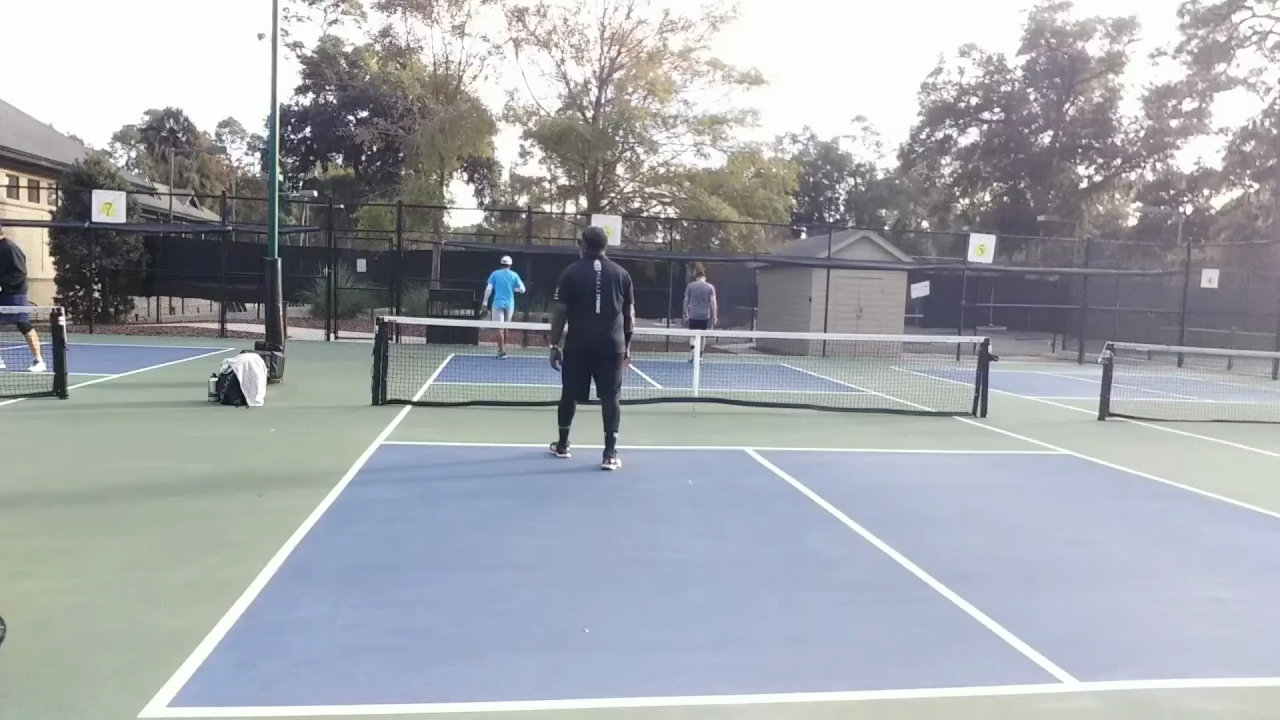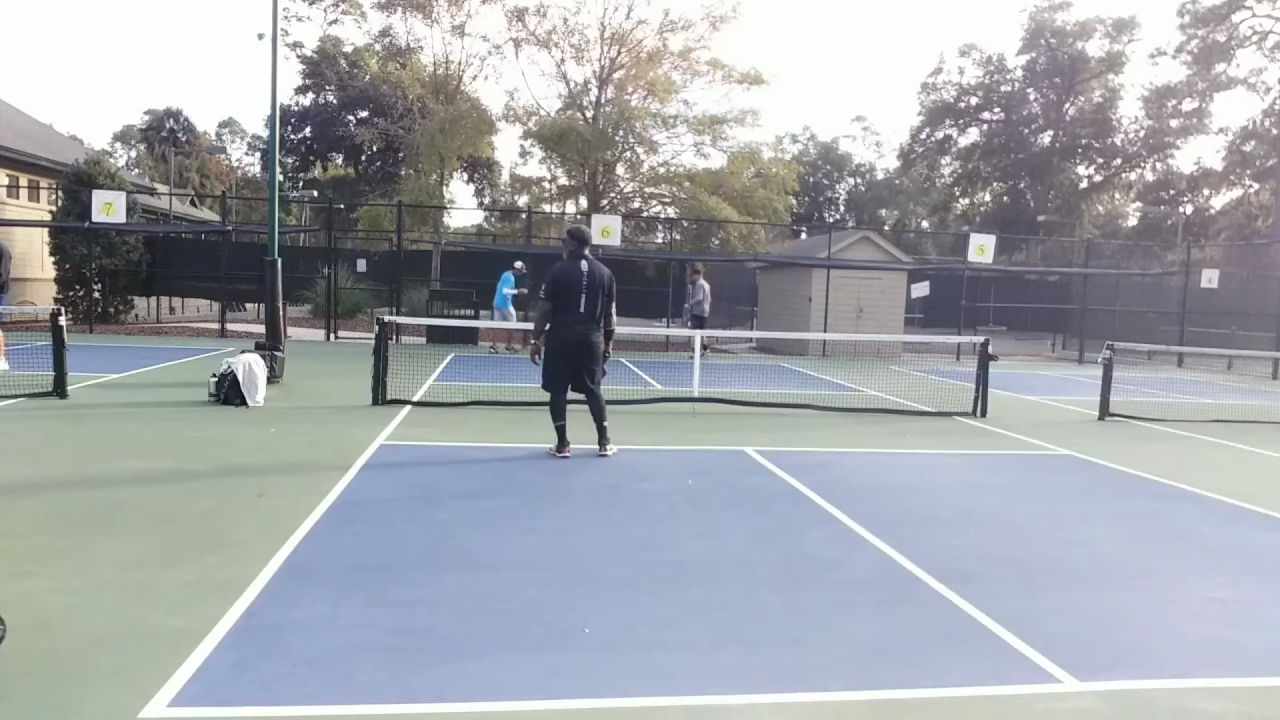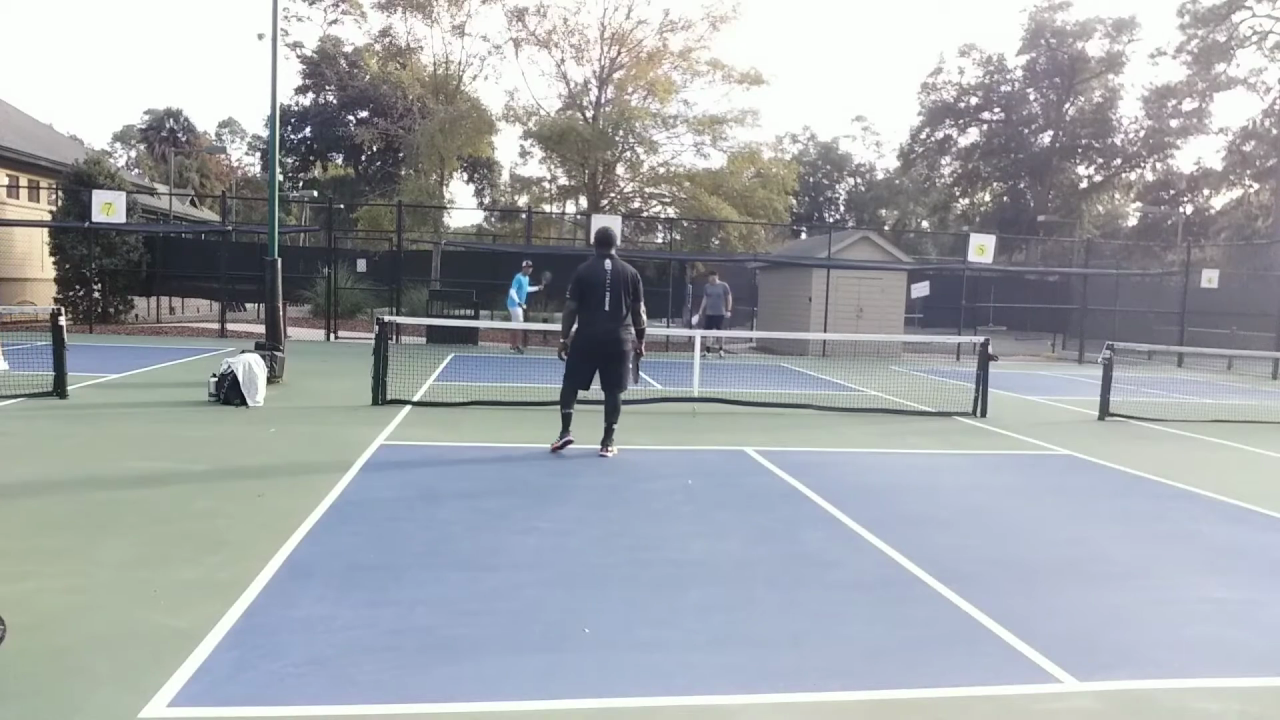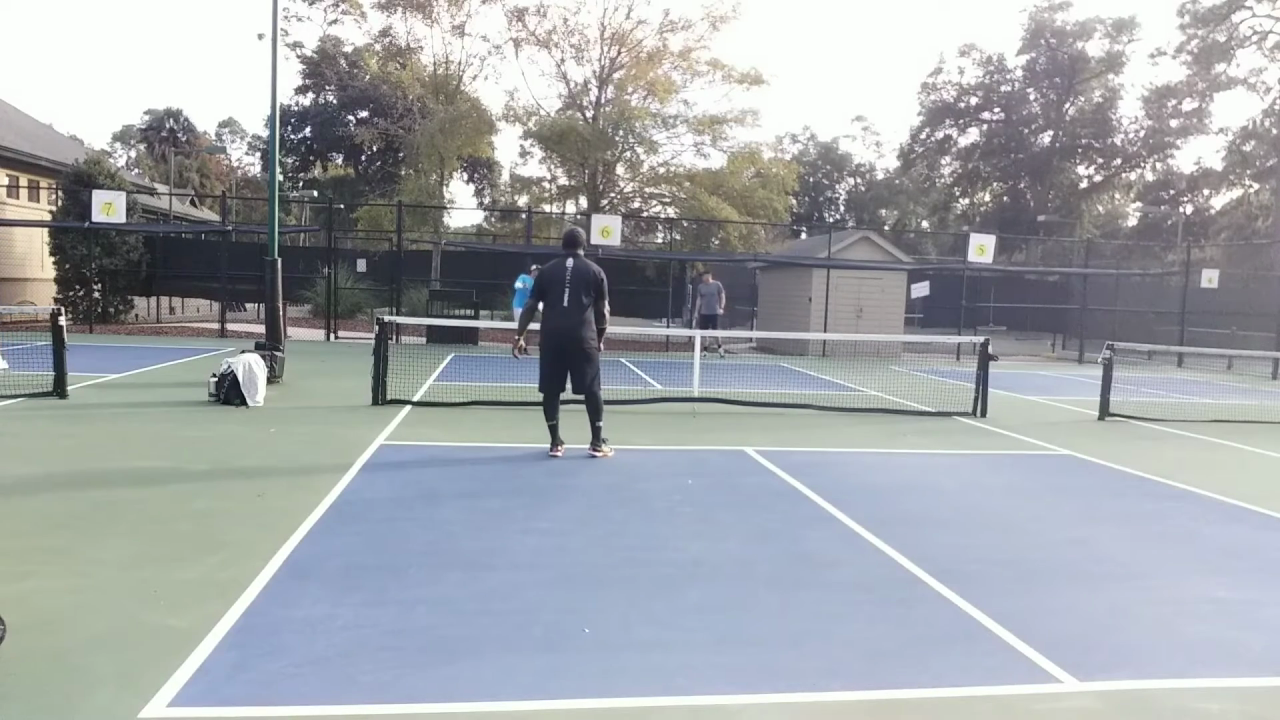
dt=1s
person 1, frame 1
left shoulder: (571, 273)
right shoulder: (621, 273)
left elbow: (560, 313)
right elbow: (629, 314)
left wrist: (555, 345)
right wrist: (626, 345)
left hip: (578, 344)
right hip: (611, 344)
left knee: (570, 395)
right knee: (610, 396)
left ankle: (562, 445)
right ankle: (610, 453)
person 1, frame 2
left shoulder: (559, 271)
right shoulder: (605, 273)
left elbow: (544, 310)
right elbow: (610, 313)
left wrist: (536, 340)
right wrist: (608, 342)
left hip: (561, 340)
right hip: (591, 341)
left knee: (558, 391)
right knee: (593, 390)
left ankle: (562, 444)
right ankle: (604, 442)
person 1, frame 3
left shoulder: (583, 271)
right shoulder: (631, 273)
left elbow: (571, 308)
right elbow: (639, 311)
left wrist: (564, 338)
right wrist: (640, 340)
left hip: (586, 338)
right hip: (618, 340)
left knee: (571, 384)
right knee: (613, 391)
left ankle: (565, 431)
right ankle: (607, 443)
person 1, frame 4
left shoulder: (546, 270)
right shoulder: (595, 271)
left elbow: (529, 307)
right elbow: (603, 311)
left wrist: (519, 337)
right wrist: (599, 338)
left hip: (551, 336)
right hip: (583, 337)
left knee: (551, 390)
right knee: (592, 389)
left ankle: (556, 443)
right ankle: (597, 443)
